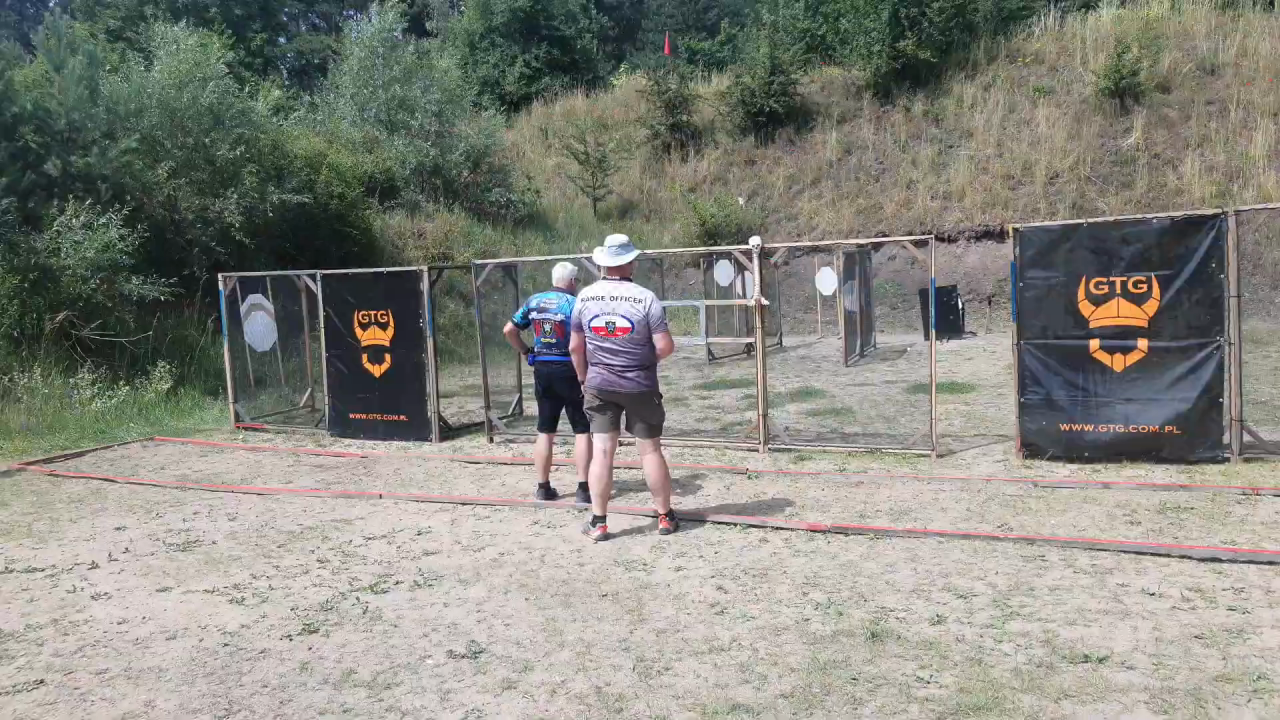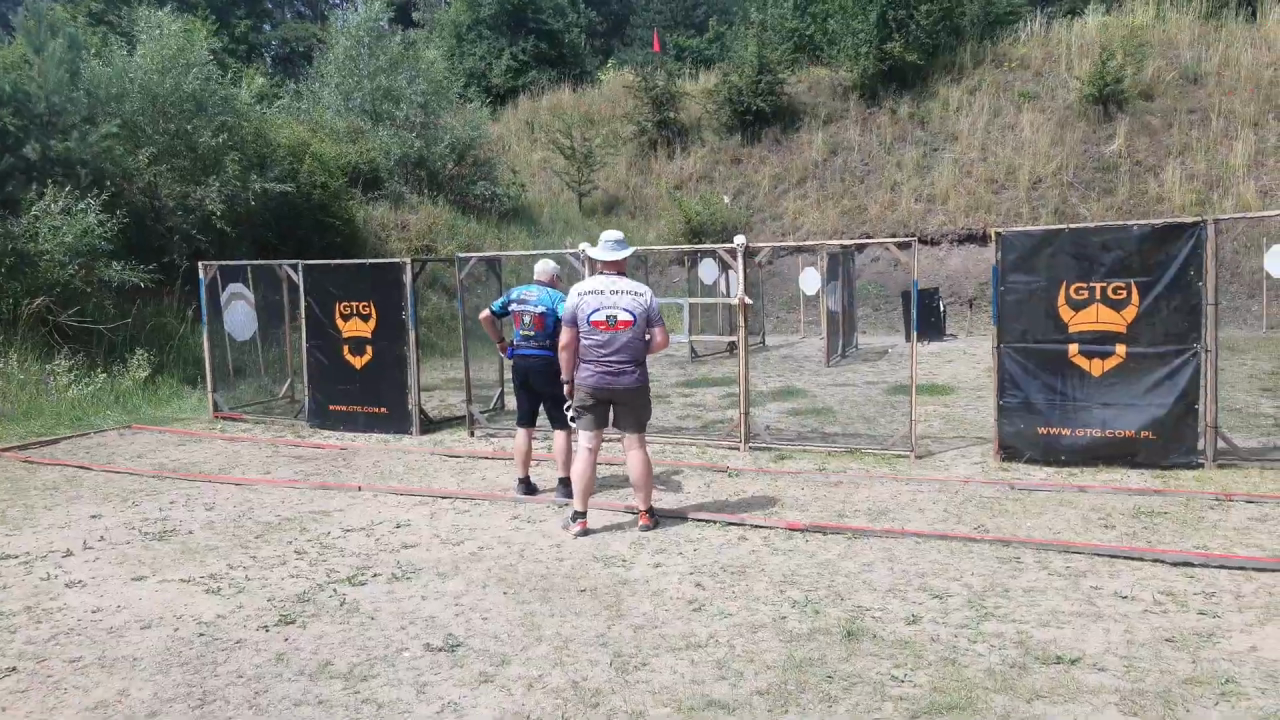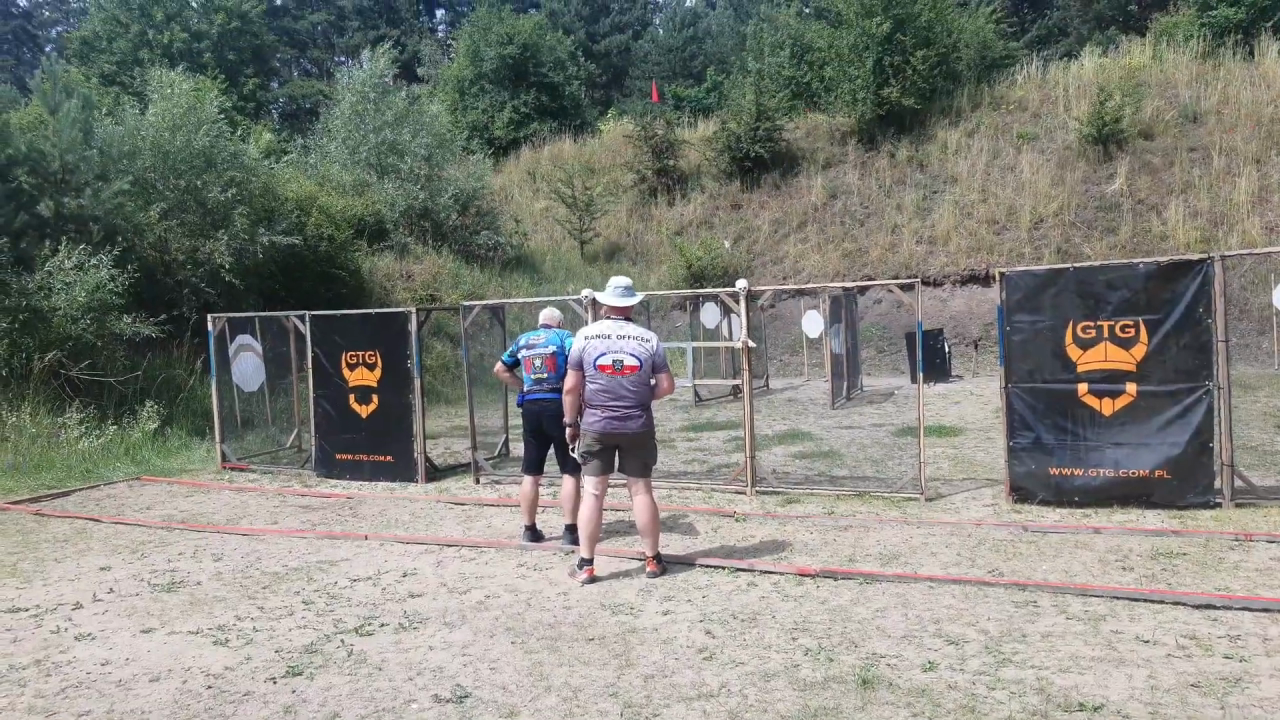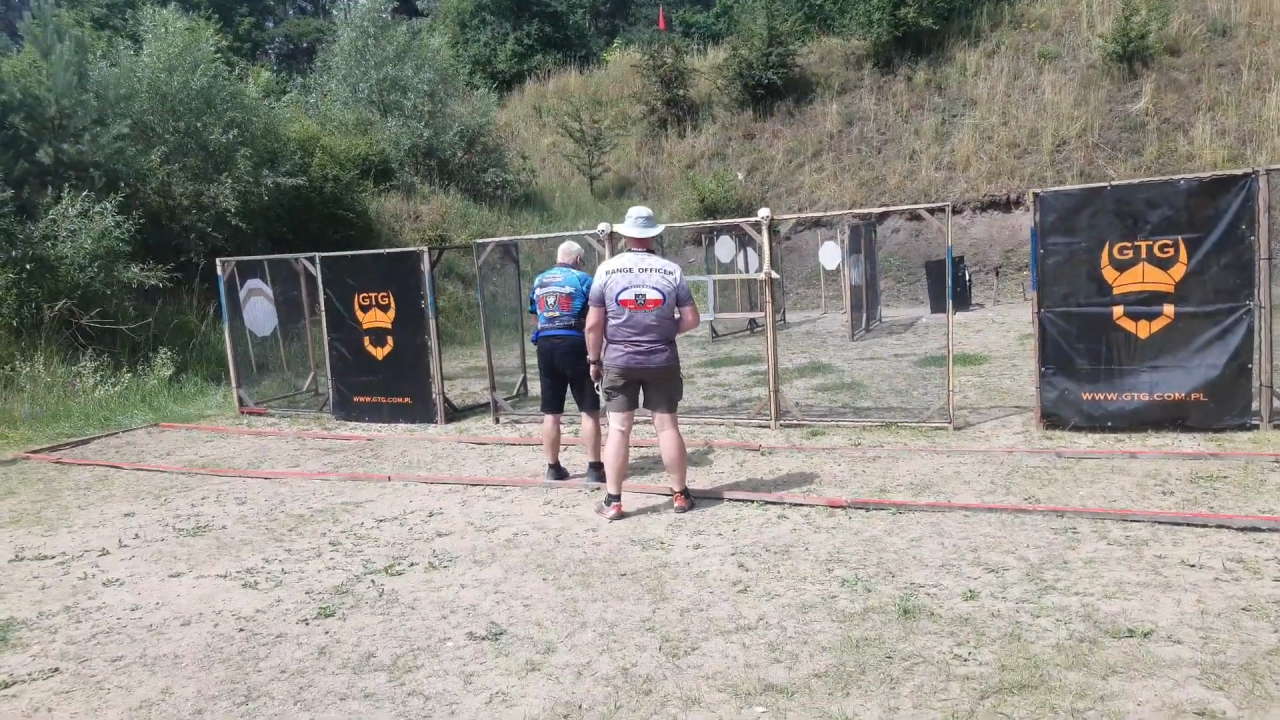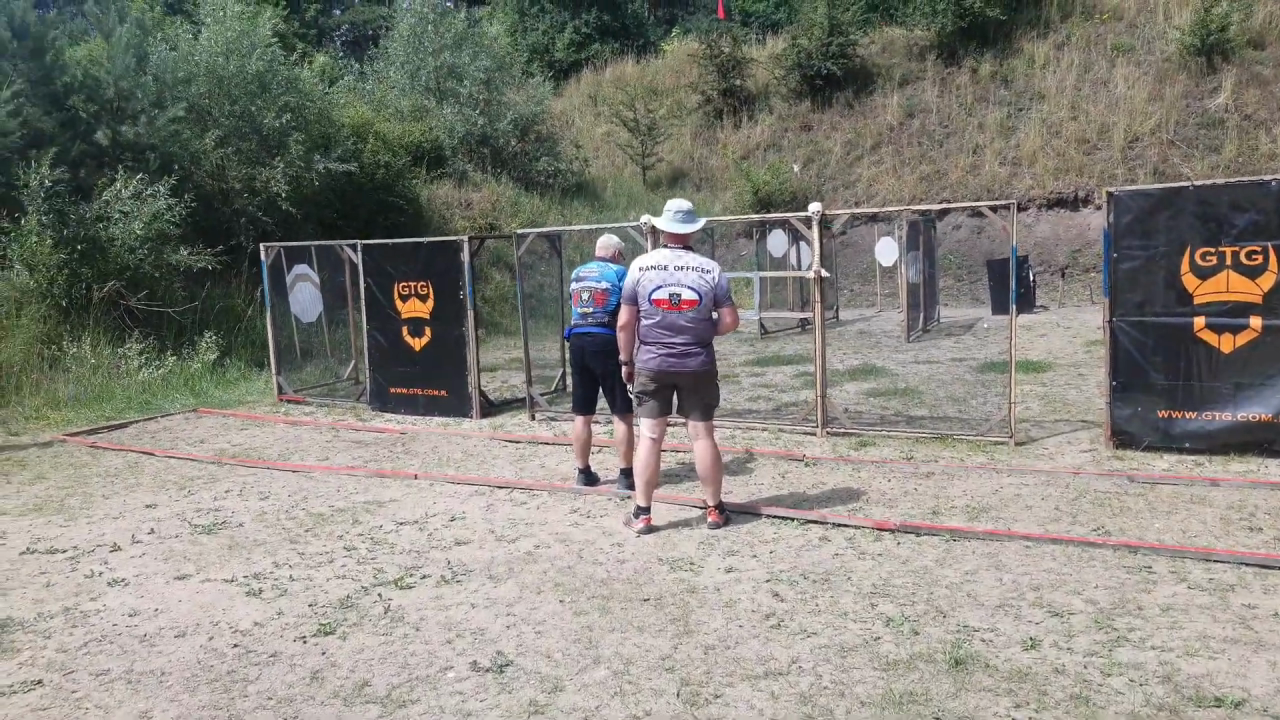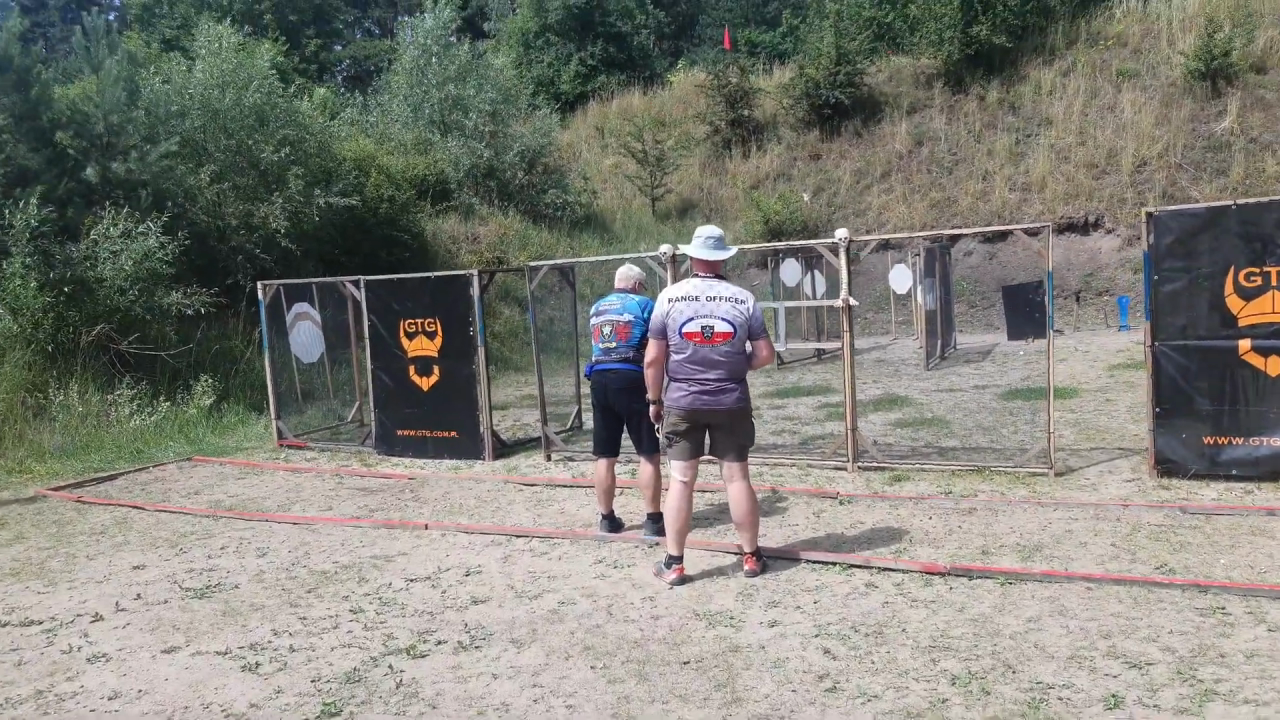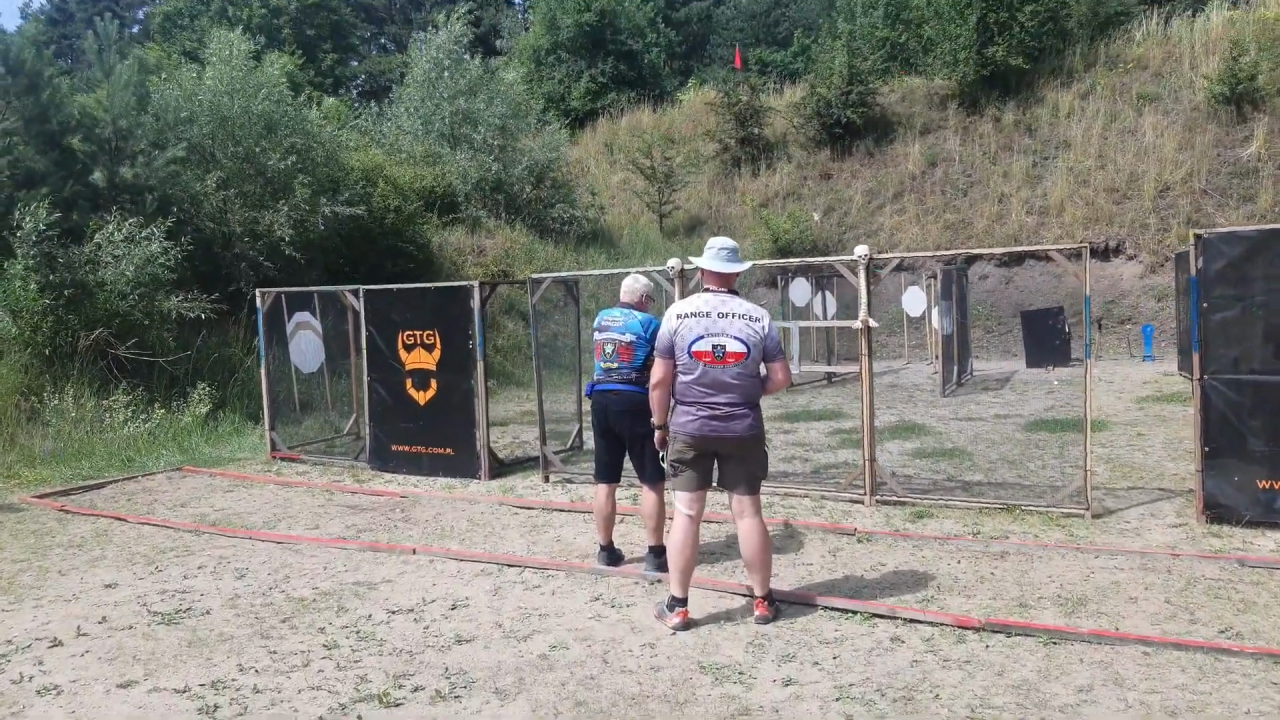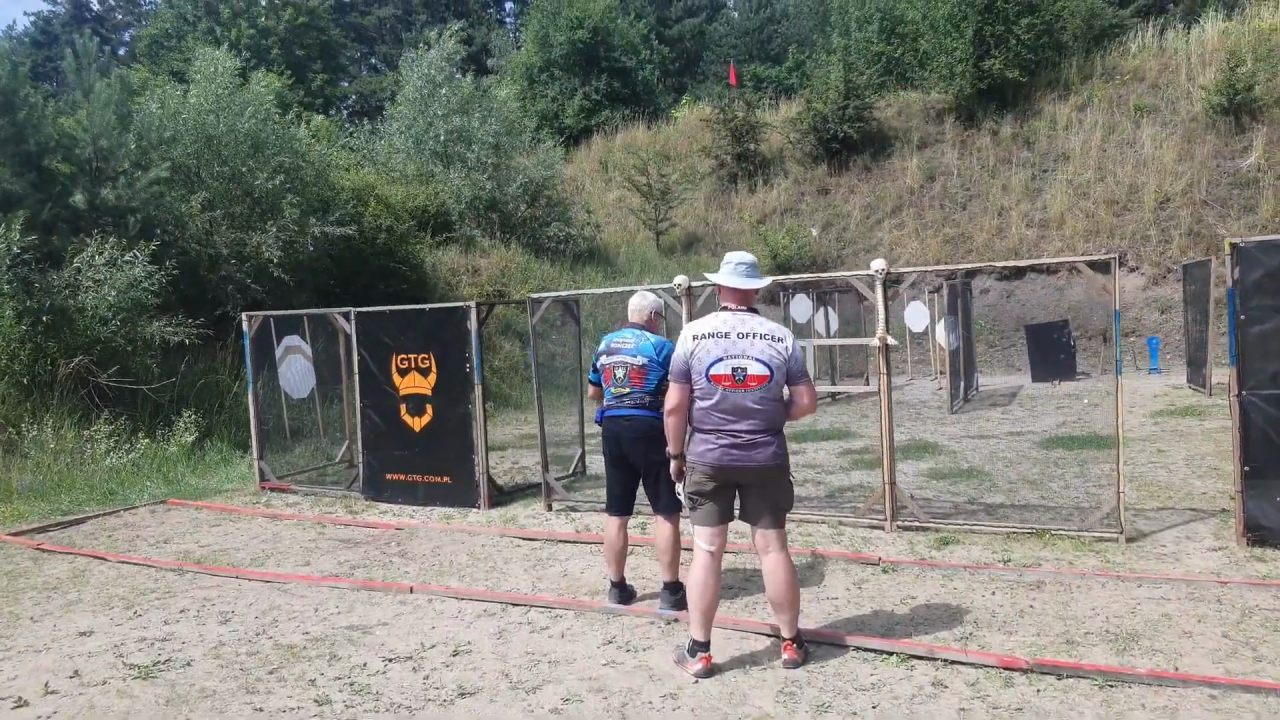
dt=0.7s
person 1, frame 1
left shoulder: (585, 297)
right shoulder: (645, 297)
left elbow: (576, 347)
right elbow: (665, 347)
left wrist: (585, 379)
right wrist: (648, 357)
left hip: (600, 385)
right hip: (640, 386)
left knee: (602, 451)
right knee: (650, 450)
left ankle: (598, 522)
right ankle: (665, 516)
person 1, frame 2
left shoulder: (579, 291)
right shoulder: (643, 293)
left elbow: (566, 344)
right elbow: (661, 341)
left wrist: (567, 379)
left hip: (590, 381)
right hip: (631, 382)
left knee: (586, 447)
right knee: (635, 446)
left ankle: (578, 518)
right ankle: (645, 514)
person 1, frame 3
left shoulder: (585, 335)
right shoulder: (649, 338)
left elbow: (571, 387)
right elbow: (666, 386)
left wrist: (570, 422)
left hip: (595, 425)
right hip: (637, 426)
left knee: (593, 492)
right knee: (641, 491)
left ankle: (585, 565)
right ankle: (653, 560)
person 1, frame 4
left shoulder: (607, 270)
right shoulder: (671, 270)
left elbow: (593, 324)
right elbow: (691, 319)
left wrist: (594, 359)
left hip: (619, 360)
right hip: (661, 360)
left knee: (618, 429)
right knee: (667, 426)
left ankle: (612, 501)
right ankle: (680, 494)
person 1, frame 5
left shoulder: (640, 266)
right shoulder: (710, 269)
left elbow: (625, 323)
right elbow: (730, 321)
left wrist: (626, 360)
left hip: (651, 363)
right hip: (697, 364)
left knee: (649, 437)
right knee: (702, 436)
left ankle: (642, 514)
right ankle: (715, 510)
person 1, frame 6
left shoulder: (669, 297)
right shoulder: (743, 298)
left elbow: (653, 359)
right elbow: (765, 354)
left wrist: (654, 399)
left hip: (682, 402)
right hip: (731, 402)
left knee: (681, 480)
right knee: (737, 477)
left ankle: (674, 564)
right ankle: (751, 556)
person 1, frame 7
left shoulder: (678, 312)
right shoulder: (759, 317)
left elbow: (659, 380)
right elbow: (781, 378)
left wrist: (659, 424)
left hip: (689, 428)
right hip: (743, 429)
left knee: (686, 514)
right knee: (748, 513)
left ankle: (677, 606)
right ankle: (763, 601)
person 1, frame 8
left shoulder: (693, 333)
right shoulder: (781, 336)
left elbow: (674, 406)
right elbow: (806, 402)
left wrist: (676, 453)
left hip: (708, 457)
right hip: (766, 458)
left knee: (707, 550)
right knee: (773, 547)
person 2, frame 1
left shoulder: (533, 301)
right shoulder: (574, 303)
left elbow: (509, 330)
left wrist: (526, 352)
left hip: (542, 370)
right hip: (569, 370)
left knee: (545, 431)
right knee: (583, 430)
left ankle: (543, 487)
right ankle: (584, 489)
person 2, frame 2
left shoulder: (514, 294)
right shoulder: (556, 297)
left elbow: (485, 316)
left wrist: (499, 341)
left hip: (520, 364)
right hip: (547, 364)
left knee: (524, 425)
right knee: (561, 426)
left ankle: (523, 482)
right ankle: (564, 485)
person 2, frame 3
left shoulder: (522, 341)
right shoulder: (562, 336)
left elbow: (500, 369)
left hip: (531, 408)
right hip: (558, 406)
left knee: (531, 473)
right knee: (570, 472)
left ankle: (529, 529)
right ankle: (570, 531)
person 2, frame 4
left shoulder: (539, 281)
right shoulder: (582, 278)
left hip: (545, 346)
right hip: (573, 345)
left knee: (551, 412)
right knee: (589, 410)
left ankle: (553, 468)
right ankle: (594, 468)
person 2, frame 5
left shoulder: (577, 274)
right shoulder: (619, 272)
left hip: (578, 342)
right hip: (606, 343)
left knee: (582, 414)
right knee: (622, 413)
left ankle: (584, 472)
right ankle: (626, 475)
person 2, frame 6
left shoulder: (596, 308)
right shoulder: (643, 304)
left hip: (599, 381)
right hip: (631, 380)
left knee: (604, 456)
right knee: (649, 454)
left ankle: (607, 518)
right ankle: (653, 520)
person 2, frame 7
left shoulder: (600, 319)
right shoulder: (647, 322)
left hip: (601, 401)
right hip: (634, 403)
left knee: (605, 482)
right knee: (652, 482)
left ankle: (606, 550)
right ankle: (655, 553)
person 2, frame 8
left shoulder: (605, 344)
right shoulder: (660, 345)
left elbow: (593, 392)
left hip: (612, 429)
right hip: (648, 430)
left knee: (616, 514)
right knee: (667, 513)
